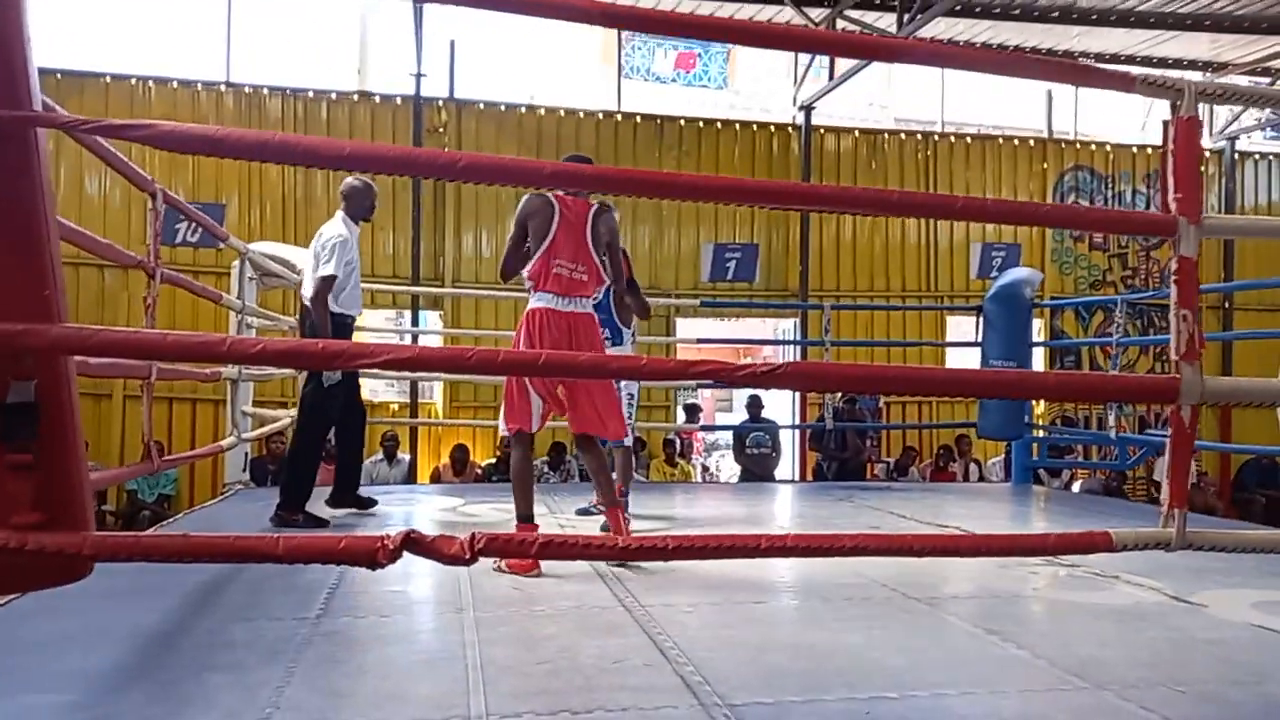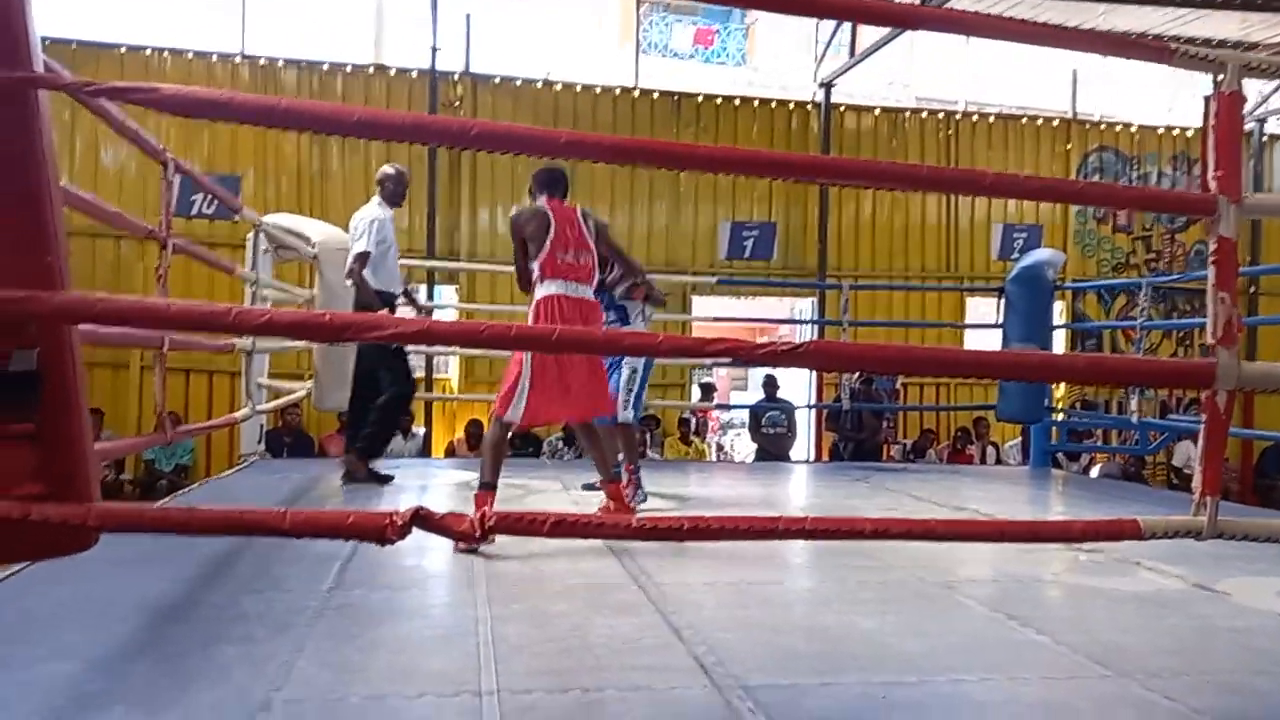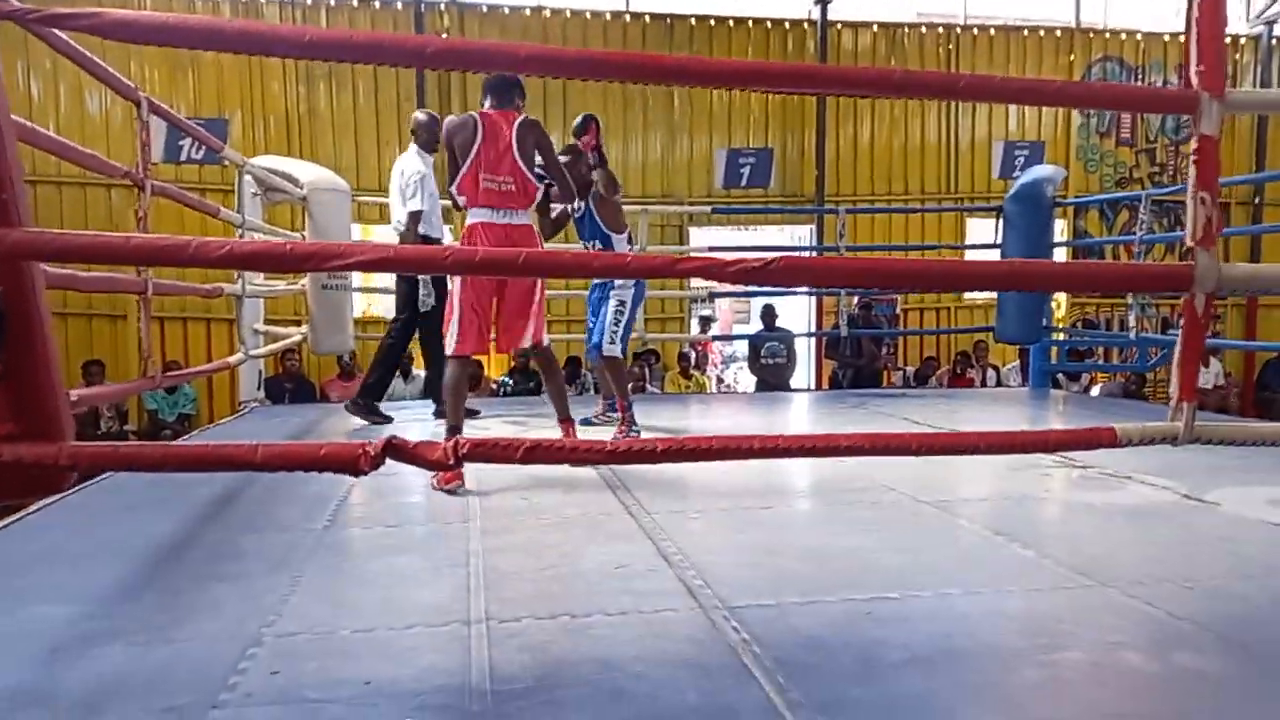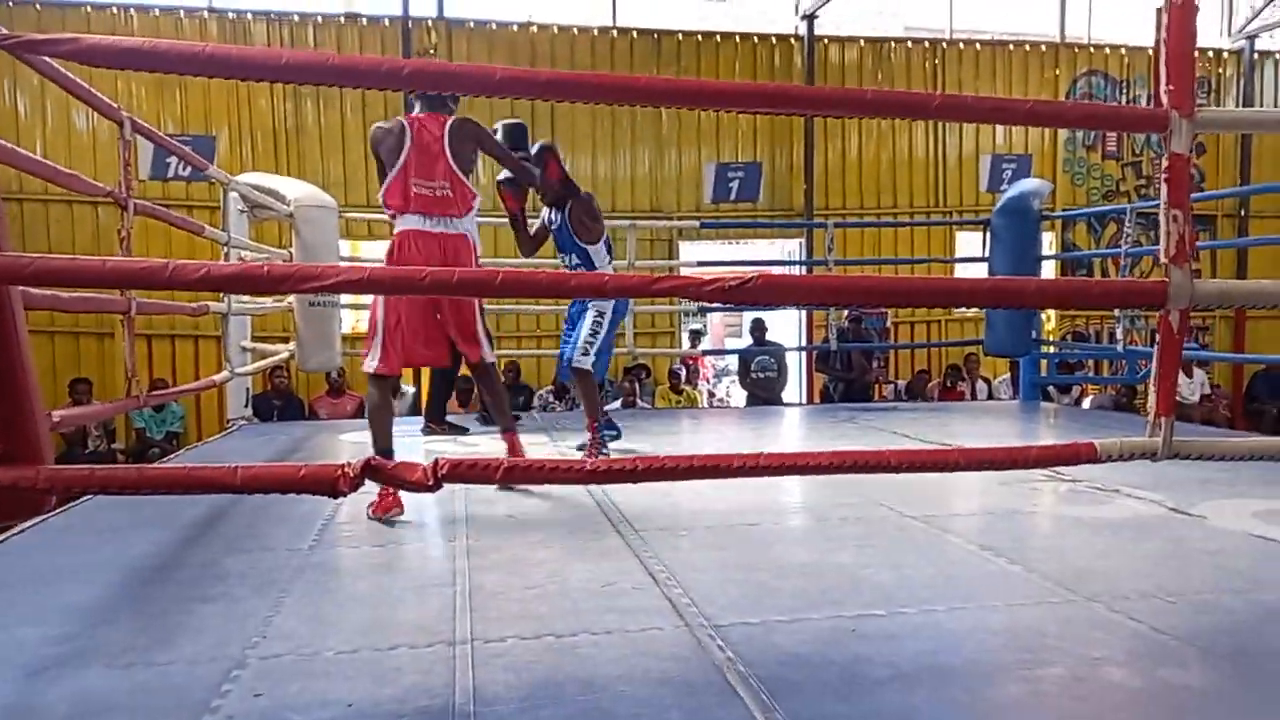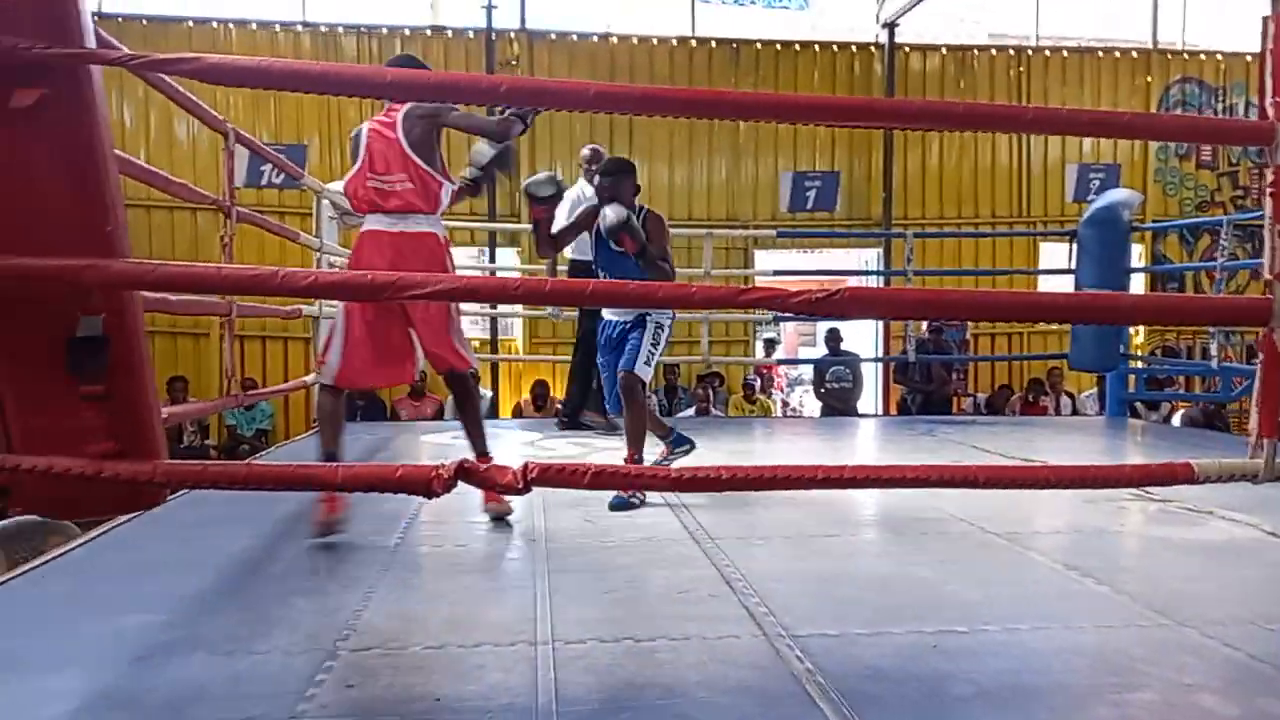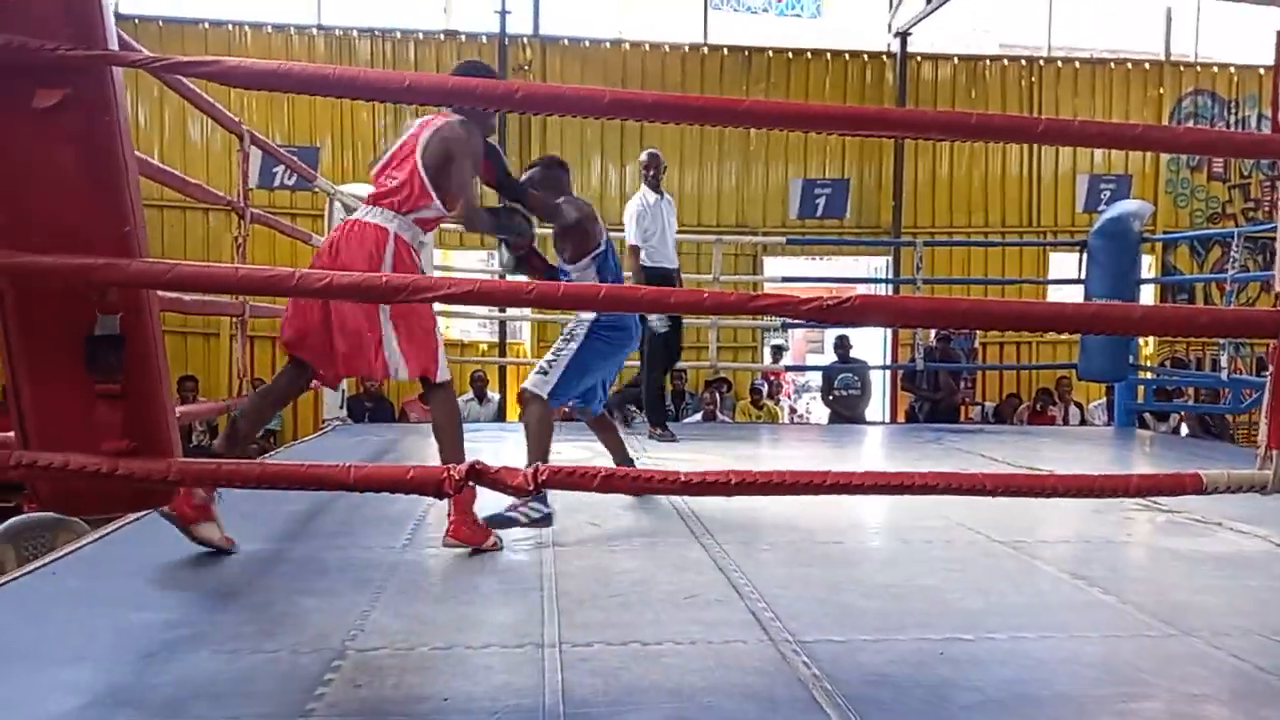
dt=0.5s
person 1, frame 1
left shoulder: (535, 204)
right shoulder: (604, 216)
left elbow: (510, 271)
right elbow: (627, 286)
left hip: (541, 322)
right hip: (584, 326)
left knee: (523, 433)
right knee: (587, 436)
right ankle: (617, 524)
person 1, frame 2
left shoulder: (523, 217)
right shoulder: (589, 221)
left elbow: (525, 283)
right elbow: (631, 269)
left hip: (551, 309)
right hip: (587, 312)
left knee: (506, 414)
right knee: (582, 414)
left ankle: (483, 510)
right ankle: (617, 498)
person 1, frame 3
left shoulder: (457, 126)
right shoulder: (530, 128)
left elbow: (454, 194)
right elbow: (567, 193)
right wrist: (544, 191)
left hip: (479, 237)
right hip: (523, 238)
left knee: (460, 349)
right knee: (536, 345)
right ankle: (570, 434)
person 1, frame 4
left shoulder: (385, 133)
right shoulder: (464, 129)
right elbow: (527, 174)
right wrist: (530, 169)
left hip: (409, 248)
right hip: (458, 249)
left knee: (382, 370)
right knee: (480, 359)
left ankle: (388, 489)
right ankle: (513, 450)
person 1, frame 5
left shoulder: (360, 134)
right shoulder: (418, 118)
right elbow: (501, 125)
left wrist: (466, 181)
right wrist: (509, 124)
left hip: (375, 247)
right hip: (425, 247)
left knee: (336, 378)
right knee: (457, 372)
left ankle: (331, 494)
right ankle: (490, 484)
person 1, frame 6
left shoulder: (425, 126)
right shoulder: (464, 136)
right elbow: (471, 217)
right wrist: (508, 225)
left hip: (350, 241)
right hip: (385, 251)
left knee: (296, 373)
right knee: (436, 382)
left ankle: (197, 492)
right ankle: (464, 519)
person 2, frame 1
left shoulder: (619, 289)
left elbow: (645, 312)
left wrist: (627, 276)
left knee: (619, 437)
left ankle: (621, 506)
right ankle: (603, 497)
person 2, frame 2
left shoulder: (623, 271)
left elbow: (657, 299)
left wrist: (641, 292)
left knee: (622, 413)
right knee: (603, 415)
left ankle: (634, 483)
right ankle: (611, 474)
person 2, frame 3
left shoulder: (604, 193)
left elbow: (611, 192)
left wrist: (596, 153)
left hip: (623, 281)
right hip: (600, 282)
left knee: (608, 346)
right knee: (595, 348)
left ankle: (628, 420)
right ankle: (608, 407)
person 2, frame 4
left shoulder: (580, 204)
right shoulder: (549, 214)
left elbow: (596, 221)
right elbow: (528, 250)
left wrist: (562, 179)
right wrist: (515, 211)
left hip: (605, 298)
right hip: (582, 299)
left knee: (580, 363)
right knee: (572, 367)
left ankle: (597, 442)
right ankle: (603, 425)
person 2, frame 5
left shoulder: (653, 223)
right shoulder: (592, 216)
left elbow: (667, 281)
right elbow: (548, 249)
left wrist: (637, 246)
left hip: (649, 316)
right hip: (611, 319)
left knee: (629, 382)
right knee: (622, 393)
right ankle: (673, 439)
person 2, frame 6
left shoulder: (569, 210)
right shoulder: (568, 219)
left elbow: (553, 214)
right elbow: (568, 281)
right wrist: (527, 258)
left hip: (599, 323)
right hip: (619, 325)
left knee: (535, 395)
right knee: (588, 407)
left ankle: (535, 498)
right ankle: (628, 472)
person 3, frame 1
left shoulder: (345, 234)
right shoulder: (338, 235)
right elbow: (318, 296)
left hip: (338, 330)
right hip: (330, 330)
left knee: (351, 416)
right knee: (316, 421)
left ankle: (345, 489)
right ankle: (289, 507)
person 3, frame 2
left shoulder: (383, 217)
right shoulder: (372, 217)
left elbow: (389, 276)
right elbow: (355, 270)
left wrist: (419, 308)
right wrist: (378, 311)
left hip: (377, 308)
right hip: (373, 309)
left knee: (368, 389)
right knee: (400, 384)
left ankle: (358, 457)
right ankle: (360, 453)
person 3, frame 3
left shoulder: (410, 162)
right shoulder: (417, 168)
right elbow: (412, 224)
left hip: (418, 248)
right hip: (420, 248)
left knee: (411, 327)
right knee: (421, 327)
left ankle: (386, 398)
person 3, frame 4
left shoulder: (461, 187)
right shoulder: (451, 187)
right elbow: (447, 234)
right wrist: (467, 272)
left hip: (464, 269)
right hip: (457, 268)
left knee: (479, 340)
right knee: (452, 343)
left ankle: (490, 407)
right ankle: (435, 417)
person 3, frame 5
right shoulder: (573, 197)
left hip: (600, 274)
right hip: (582, 273)
left knee: (586, 346)
left ankle: (572, 414)
right ankle: (591, 409)
person 3, frame 6
left shoulder: (669, 202)
right shoulder: (637, 207)
right elbow: (634, 257)
left wrist: (679, 284)
left hip: (668, 279)
right hip: (650, 279)
left knee: (670, 352)
right knee: (654, 355)
left ankle: (621, 398)
right ankle: (656, 422)
